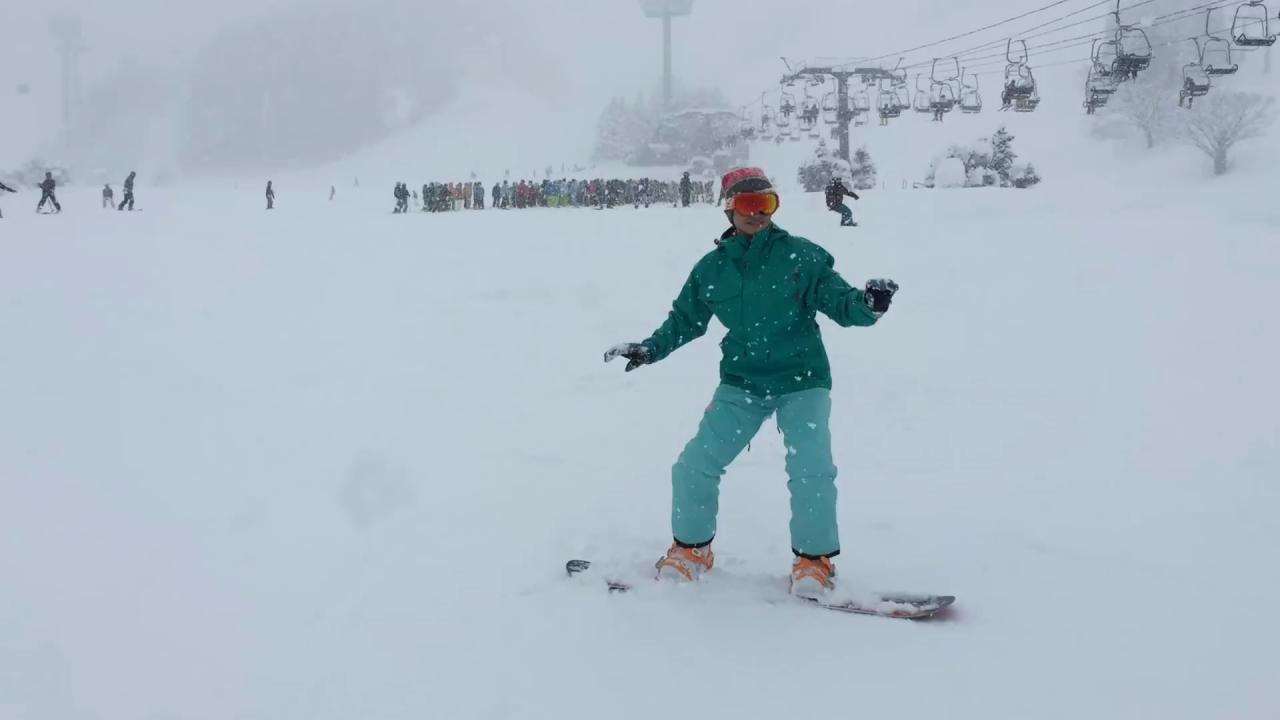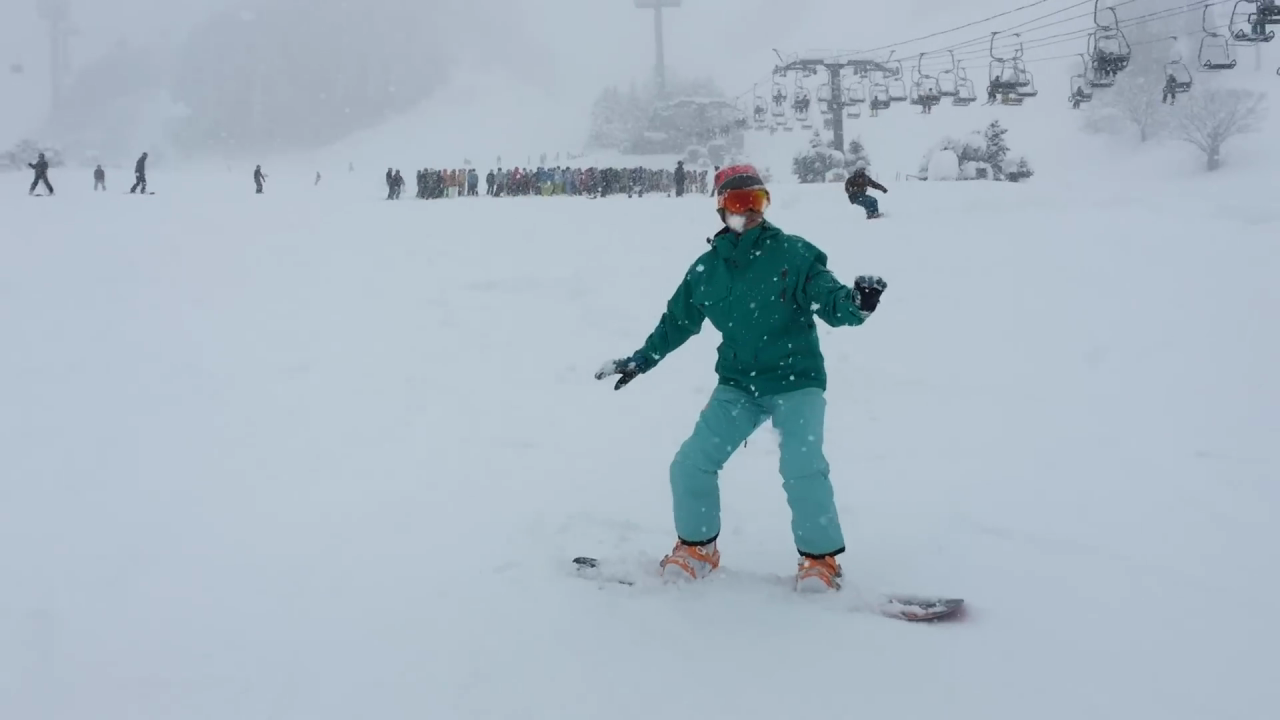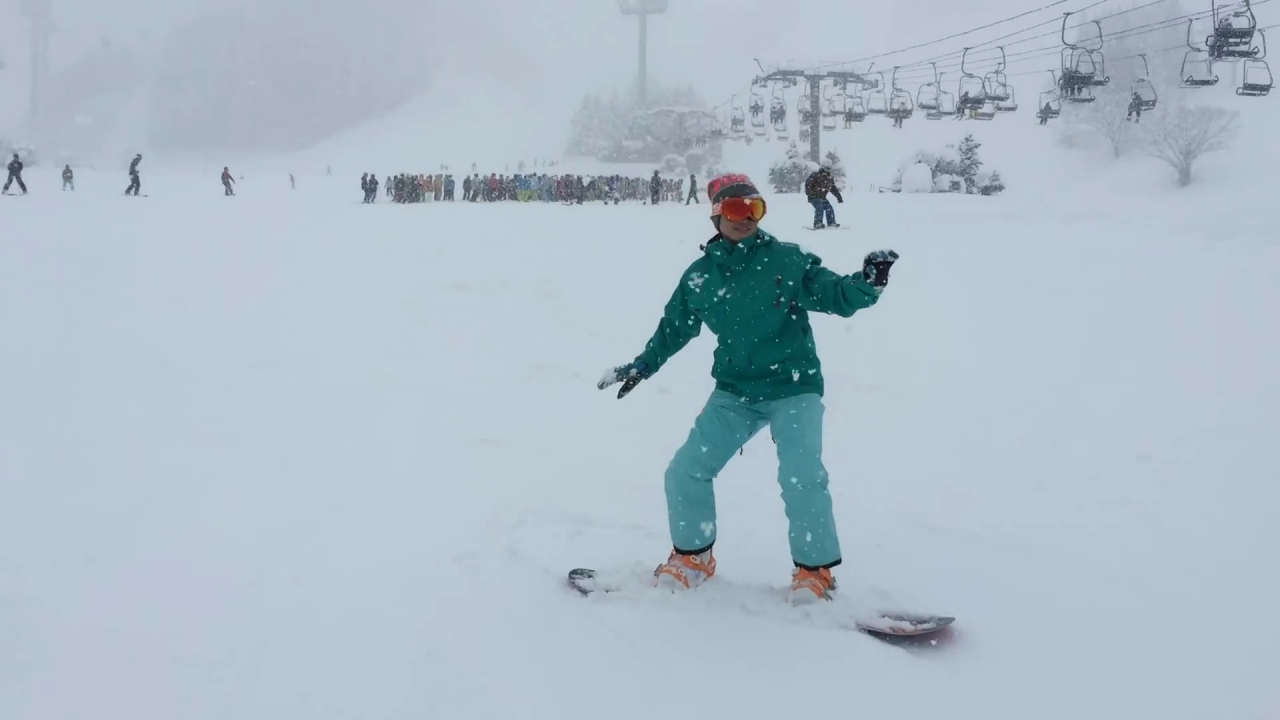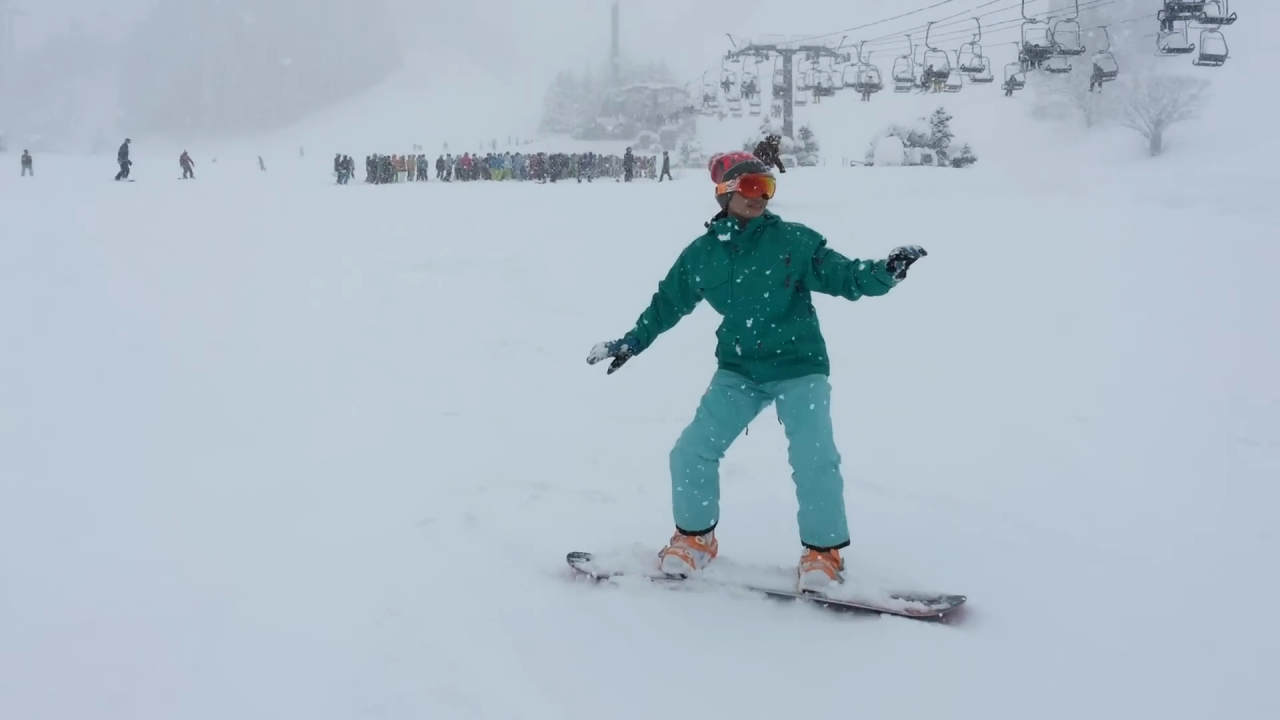
dt=0.5s
person 1, frame 1
left shoulder: (802, 256)
right shoulder: (712, 267)
left elbow: (839, 302)
right elbow: (685, 319)
left wrist: (868, 303)
right wrist: (651, 348)
left hip: (802, 381)
right hip: (741, 383)
left knee: (811, 469)
right knee: (694, 467)
left ankle: (813, 560)
right ankle: (691, 549)
person 1, frame 2
left shoulder: (793, 255)
right shoulder: (706, 268)
left elbow: (831, 301)
right elbow: (678, 320)
left wrist: (858, 301)
right wrist: (641, 359)
left hip: (797, 381)
right hip: (738, 384)
left knee: (803, 467)
right knee: (691, 464)
left ankle: (820, 561)
right ankle: (697, 548)
person 1, frame 3
left shoulder: (789, 261)
right shoulder: (700, 275)
left elbow: (836, 294)
right elbow: (675, 327)
left wrist: (869, 281)
right wrist: (642, 366)
left hip: (793, 387)
right hip: (734, 391)
left knee: (801, 477)
right knee: (686, 471)
left ankle: (813, 571)
right ankle: (692, 556)
person 1, frame 4
left shoulder: (795, 241)
right shoulder: (700, 255)
left elbow: (844, 277)
right elbow: (668, 303)
left wrist: (887, 272)
right wrist: (633, 342)
left hip: (800, 368)
right hip: (738, 371)
left knee: (814, 459)
right knee: (692, 452)
left ankle: (822, 552)
right ankle: (695, 538)
